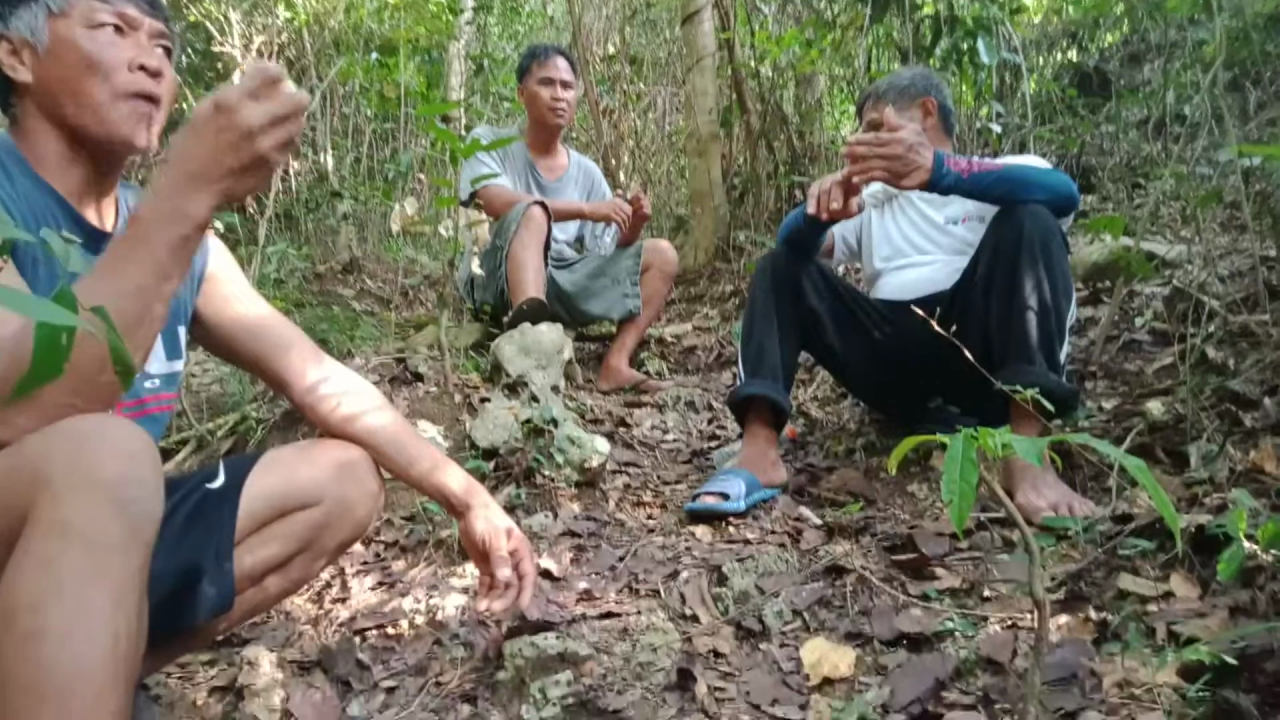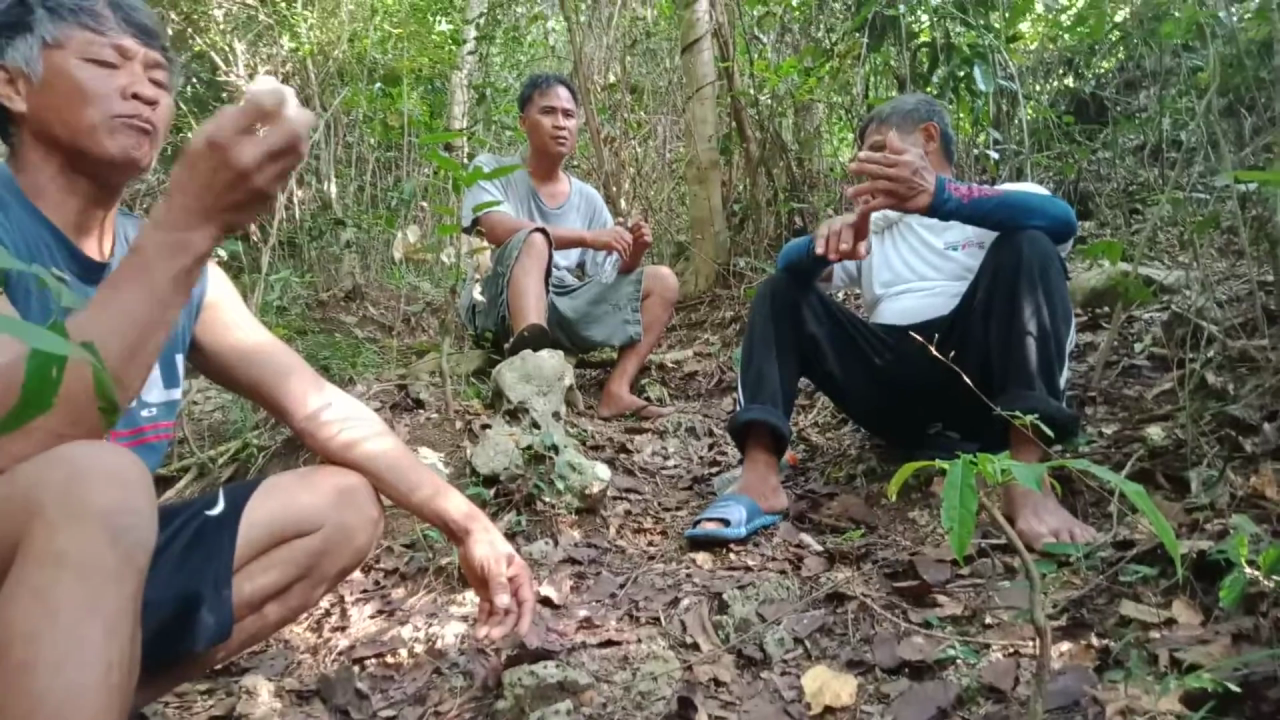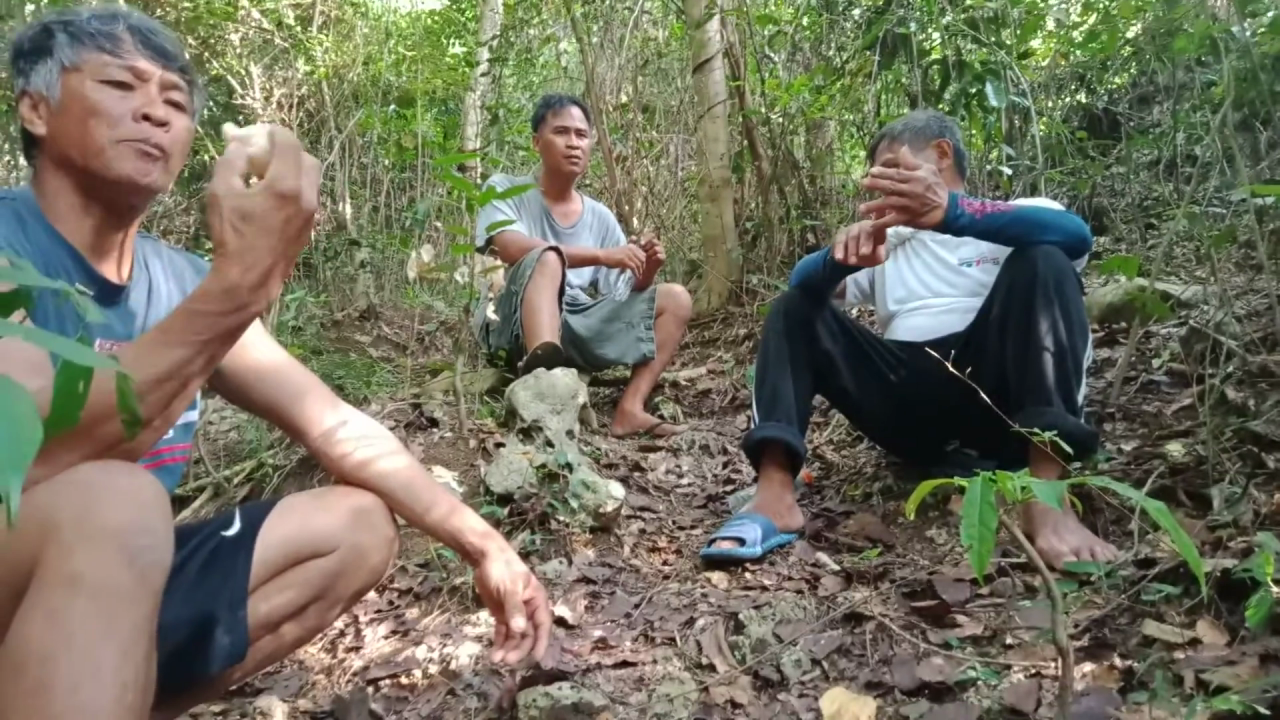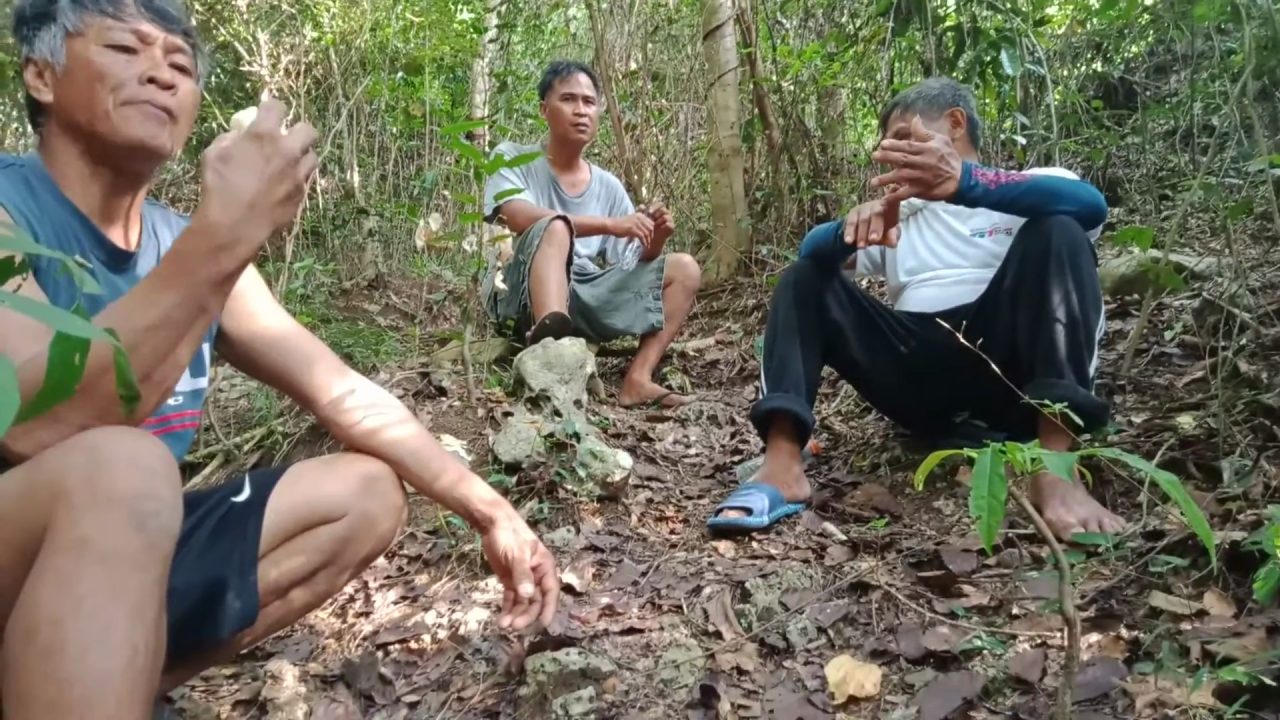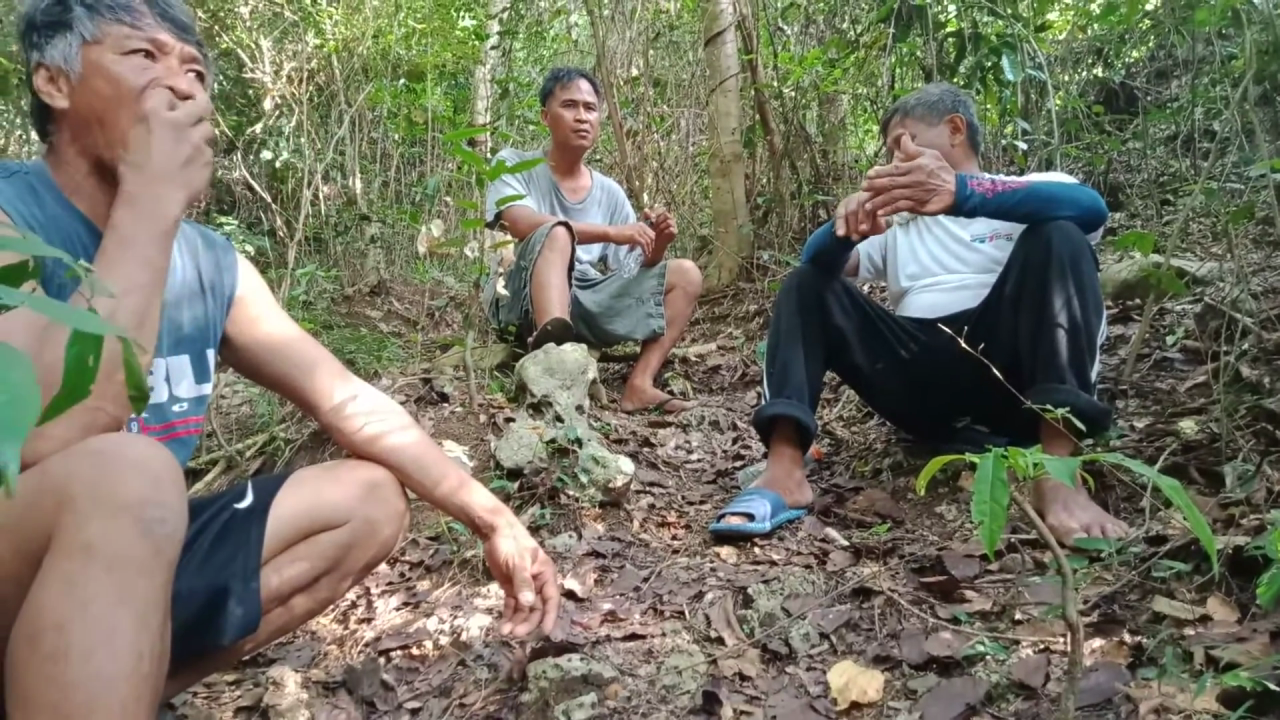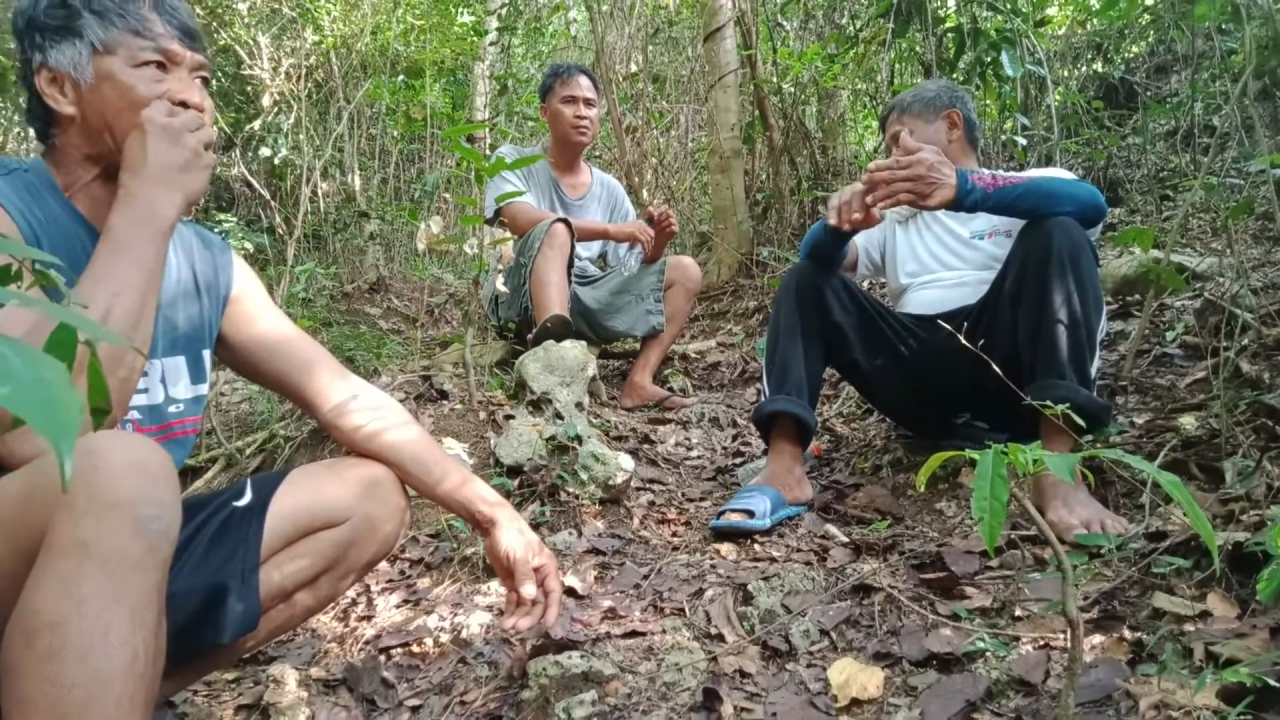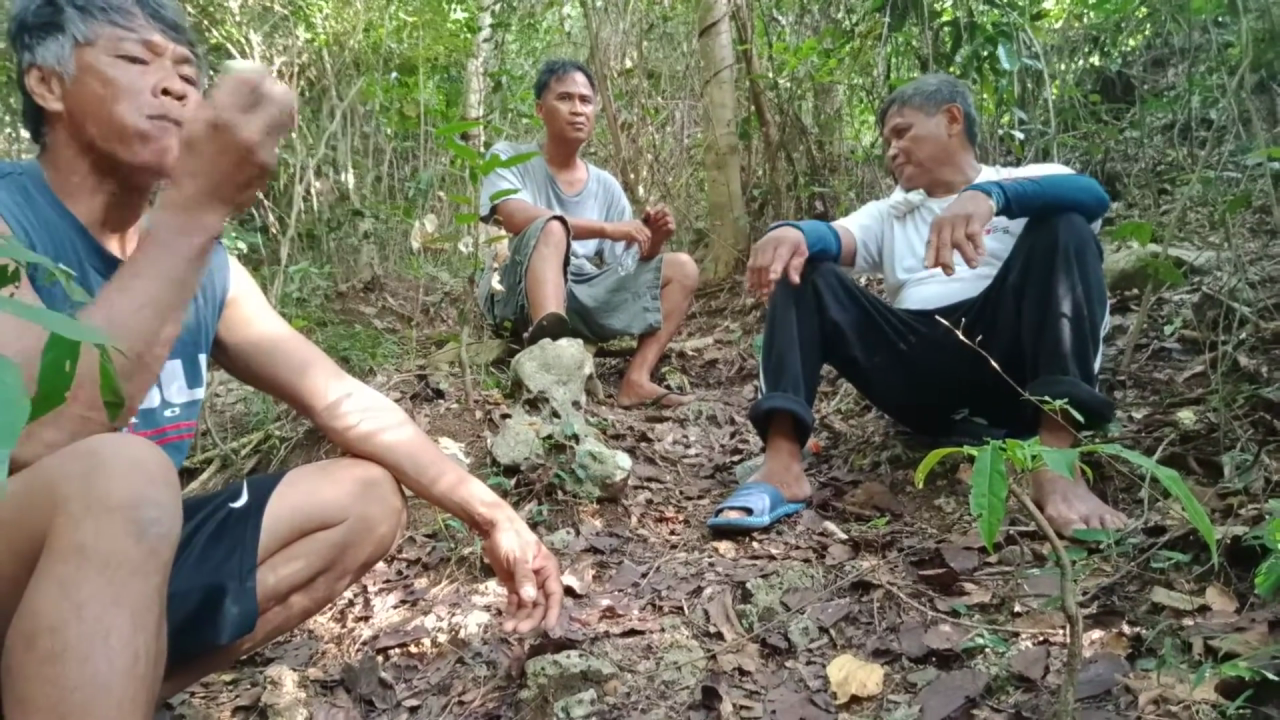
dt=0.5s
person 1, frame 1
left shoulder: (181, 245)
left elbow: (320, 378)
left wrist: (464, 495)
right wrist: (187, 193)
left hip: (104, 534)
left knee: (345, 478)
right knee: (102, 452)
person 1, frame 2
left shoulder: (162, 258)
left elbow: (319, 406)
left wrist: (465, 522)
right wrist: (191, 223)
left hip: (103, 567)
left knee: (345, 504)
right knee: (96, 484)
person 1, frame 3
left shoulder: (184, 282)
left elbow: (334, 424)
left wrist: (478, 541)
right wrist: (243, 282)
left hip: (116, 582)
left knee: (358, 524)
right knee: (114, 500)
person 1, frame 4
left shoulder: (185, 246)
left elbow: (344, 392)
left wrist: (489, 510)
right wrist: (225, 231)
left hip: (123, 558)
left knee: (368, 492)
right knee: (122, 466)
person 1, frame 5
left shoulder: (210, 264)
left elbow: (349, 401)
left wrist: (491, 518)
right wrist: (151, 201)
left hip: (129, 562)
left knee: (369, 499)
right knee: (123, 473)
person 1, frame 6
left shoulder: (207, 264)
left elbow: (347, 399)
left wrist: (491, 513)
right wrist: (148, 205)
left hip: (122, 561)
left knee: (370, 498)
right knee: (120, 471)
person 1, frame 7
left shoulder: (203, 268)
left elbow: (342, 399)
left wrist: (488, 513)
right wrist: (196, 208)
left hip: (121, 562)
left knee: (366, 499)
right knee: (120, 472)
person 2, frame 1
left shoulder: (1004, 178)
right shoulder: (875, 204)
left elbow: (1062, 193)
right elbow: (793, 242)
left wrist: (936, 170)
right wrist: (817, 209)
left hip: (979, 349)
right hip: (896, 363)
left knee: (1027, 220)
right knee: (780, 267)
left ankle: (1026, 453)
right ankle: (759, 453)
person 2, frame 2
left shoulder: (1002, 205)
right shoulder: (876, 227)
left elbow: (1061, 220)
right elbow: (789, 265)
left wrist: (939, 195)
right wrist: (828, 242)
left hip: (978, 372)
right hip: (896, 389)
left knee: (1025, 246)
right knee: (780, 292)
left ankle: (1026, 479)
right ankle: (759, 478)
person 2, frame 3
left shoulder: (1016, 221)
right shoulder: (889, 244)
left elbow: (1075, 235)
right elbow: (803, 282)
left wrist: (950, 212)
right wrist: (843, 254)
left hip: (994, 391)
right hip: (911, 405)
left knee: (1040, 262)
right knee: (793, 309)
left ankle: (1046, 498)
right ankle: (774, 496)
person 2, frame 4
left shoulder: (1029, 191)
right shoulder: (899, 214)
left elbow: (1091, 205)
right elbow: (813, 252)
left wrist: (965, 181)
right wrist: (855, 228)
left hip: (1006, 363)
right hip: (920, 378)
left knee: (1054, 232)
right knee: (803, 279)
left ankle: (1055, 468)
right ankle: (782, 464)
person 2, frame 5
left shoulder: (1030, 195)
right shoulder: (897, 221)
left elbow: (1089, 207)
right elbow: (816, 259)
left wrist: (959, 192)
right wrist: (848, 223)
left hip: (1007, 369)
right hip: (923, 382)
left knee: (1056, 237)
right knee: (805, 284)
left ankle: (1058, 474)
right ankle: (784, 470)
person 2, frame 6
left shoulder: (1028, 191)
right shoulder: (894, 217)
left elbow: (1090, 203)
right elbow: (823, 255)
left wrist: (957, 186)
right wrist: (842, 218)
left hip: (1008, 364)
right hip: (922, 379)
left knee: (1054, 232)
right knee: (807, 280)
left ankle: (1057, 468)
right ankle: (784, 466)
person 2, frame 7
left shoulder: (1027, 184)
right shoulder: (889, 214)
left elbow: (1091, 195)
right elbow: (832, 239)
left wrist: (986, 195)
right wrist: (790, 233)
left hip: (1008, 358)
right hip: (922, 374)
left knee: (1061, 226)
right knee: (801, 274)
left ankle: (1056, 464)
right ankle: (782, 464)
person 3, frame 1
left shoulder: (587, 172)
right shoulder: (489, 142)
left elbow: (610, 254)
right elbow: (496, 203)
left wrist: (631, 229)
right wrist: (586, 209)
left hip: (562, 285)
right hip: (498, 280)
left knee: (662, 255)
right knee: (533, 212)
left ankle: (615, 365)
right ankle: (527, 328)
person 3, frame 2
left shoulder: (588, 199)
right shoulder: (491, 169)
left elbow: (611, 280)
right elbow: (498, 229)
left wrist: (632, 256)
right wrist: (588, 238)
left hip: (564, 308)
right hip: (499, 306)
left knee: (662, 281)
right knee: (534, 239)
left ankle: (616, 391)
right ankle: (528, 351)
person 3, frame 3
left shoulder: (601, 218)
right shoulder: (505, 189)
left elbow: (624, 299)
right elbow: (511, 249)
left wrist: (645, 273)
right wrist: (601, 256)
left hip: (577, 328)
right hip: (514, 326)
left knee: (675, 299)
right knee: (548, 257)
left ankle: (630, 409)
right ankle: (541, 371)
person 3, frame 4
left shoulder: (609, 186)
right shoulder: (511, 158)
left elbow: (632, 267)
right elbow: (519, 218)
left wrist: (653, 242)
right wrist: (609, 224)
left hip: (586, 297)
right hip: (520, 295)
left knee: (684, 269)
right knee: (556, 226)
left ankle: (638, 379)
right ankle: (549, 340)
person 3, frame 5
left shoulder: (610, 193)
right shoulder: (513, 164)
left elbow: (635, 272)
right elbow: (521, 224)
left wrist: (656, 247)
right wrist: (611, 232)
left hip: (587, 304)
right hip: (523, 301)
left knee: (685, 275)
right knee: (558, 232)
left ankle: (640, 385)
person 3, frame 6
left shoulder: (610, 189)
right shoulder: (512, 161)
left elbow: (634, 269)
right elbow: (520, 220)
left wrist: (655, 244)
right wrist: (610, 230)
left hip: (587, 299)
right hip: (521, 297)
left knee: (685, 271)
right knee: (557, 229)
left ankle: (639, 382)
right ankle: (551, 343)
person 3, frame 7
left shoulder: (606, 186)
right shoulder: (509, 157)
left elbow: (630, 267)
right elbow: (516, 218)
left wrist: (651, 243)
right wrist: (606, 229)
left hip: (583, 296)
right hip: (518, 295)
left knee: (681, 268)
right knee: (552, 227)
left ankle: (636, 380)
right ankle: (547, 340)
